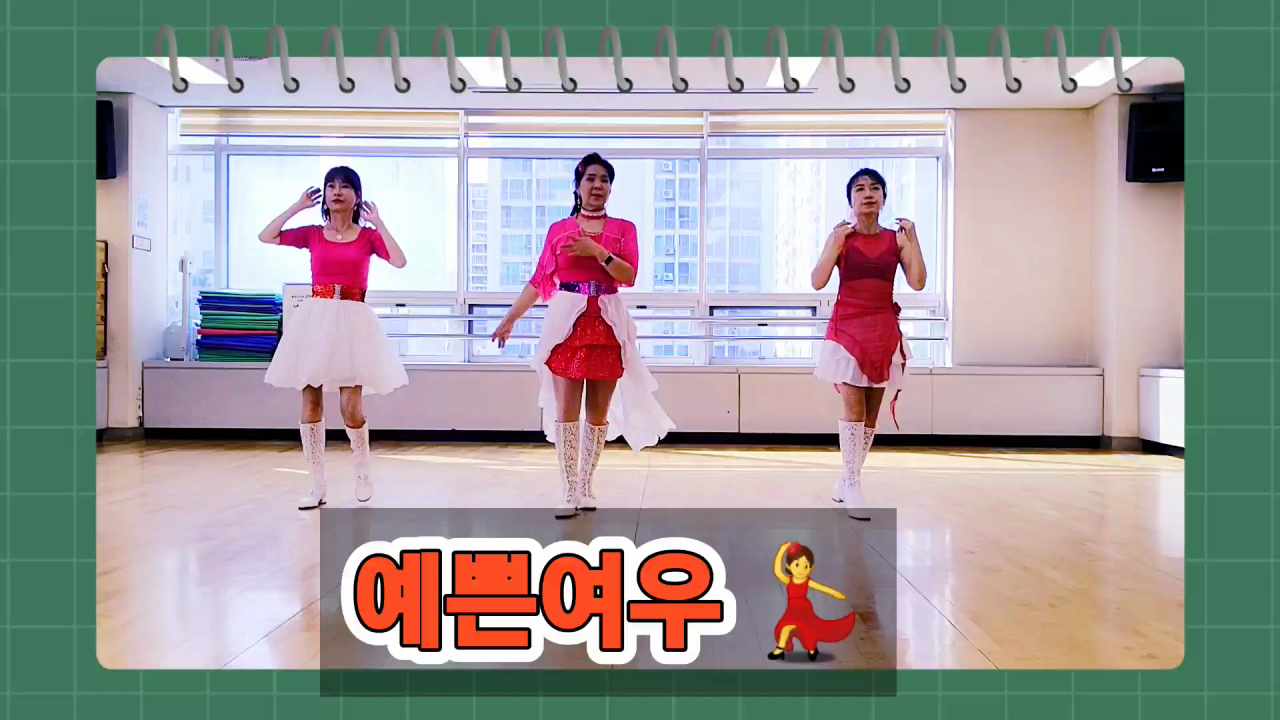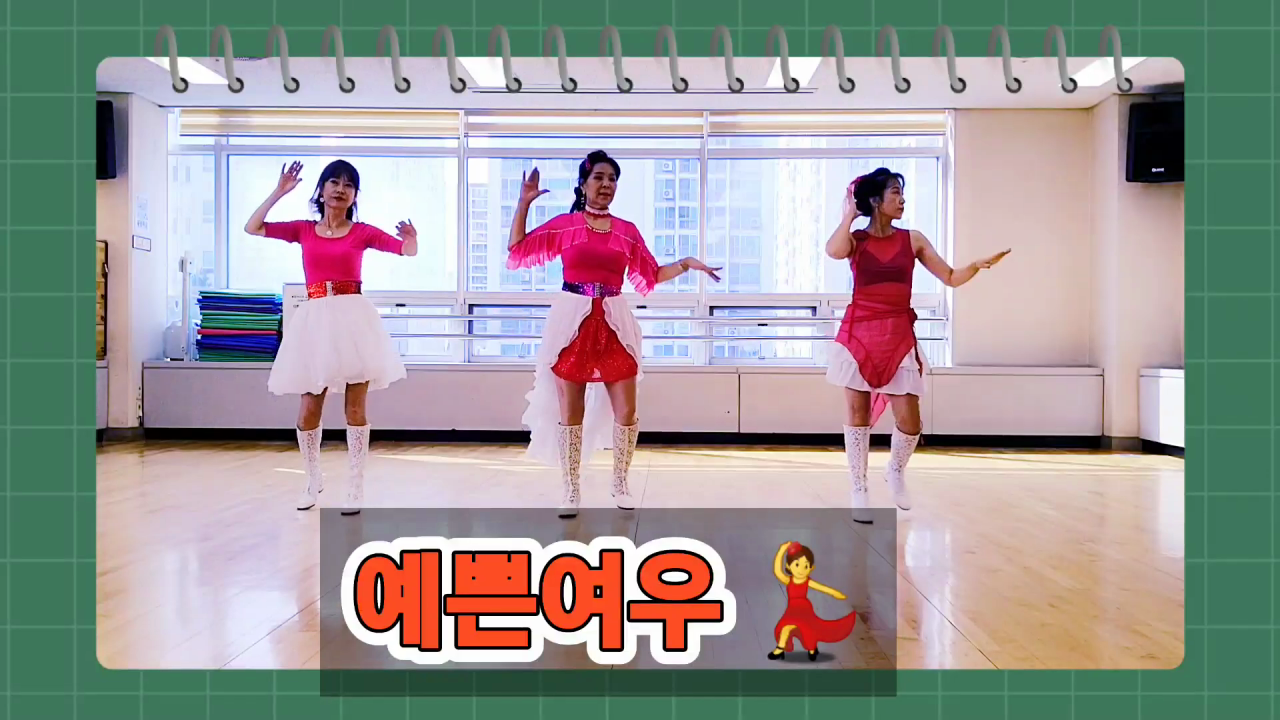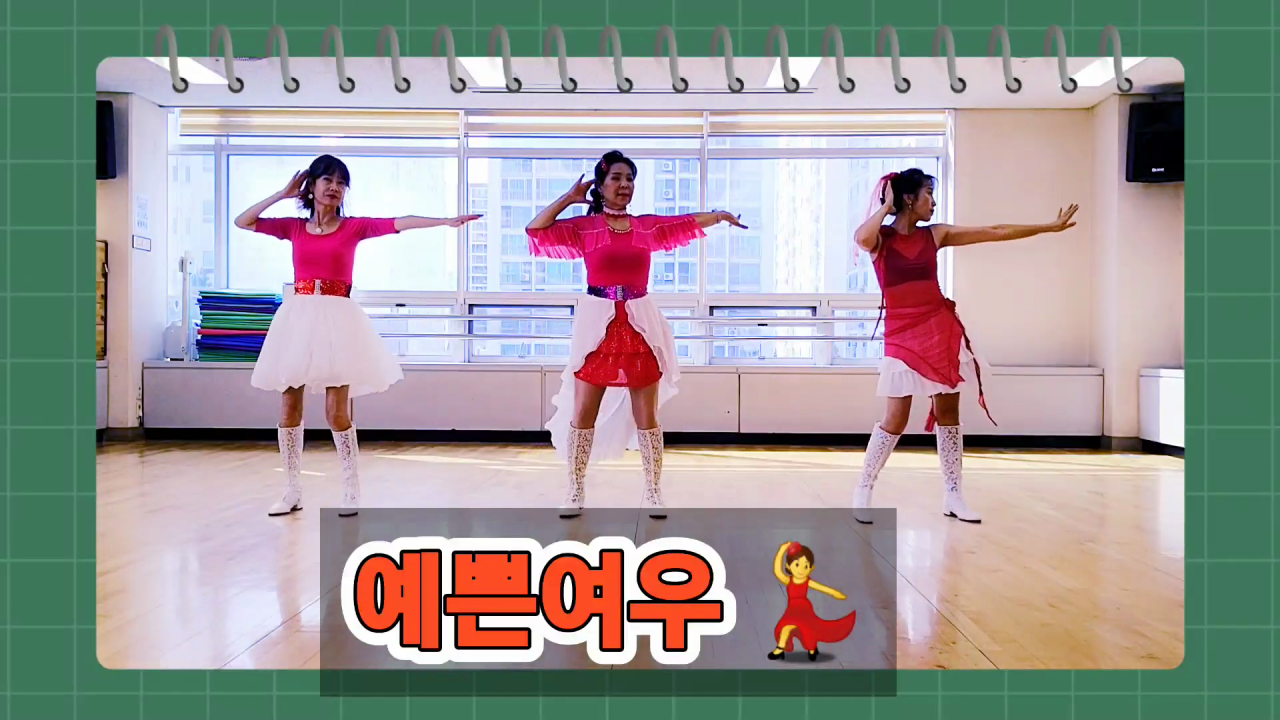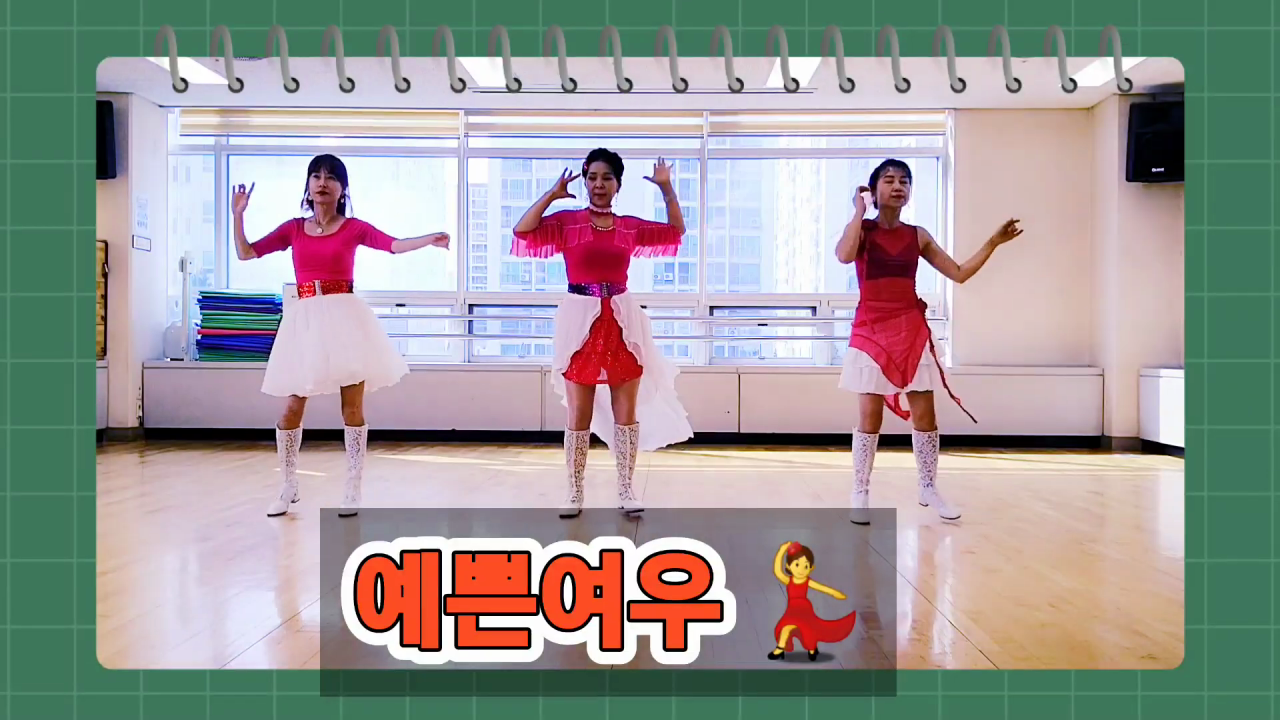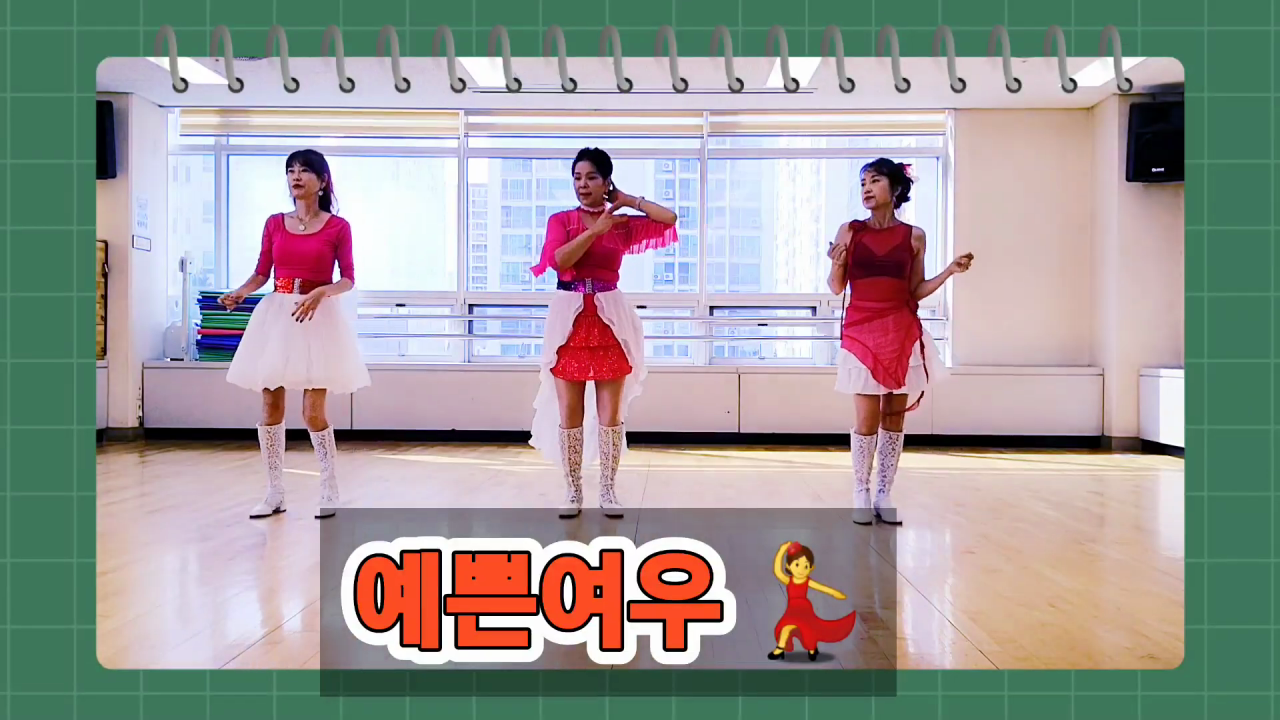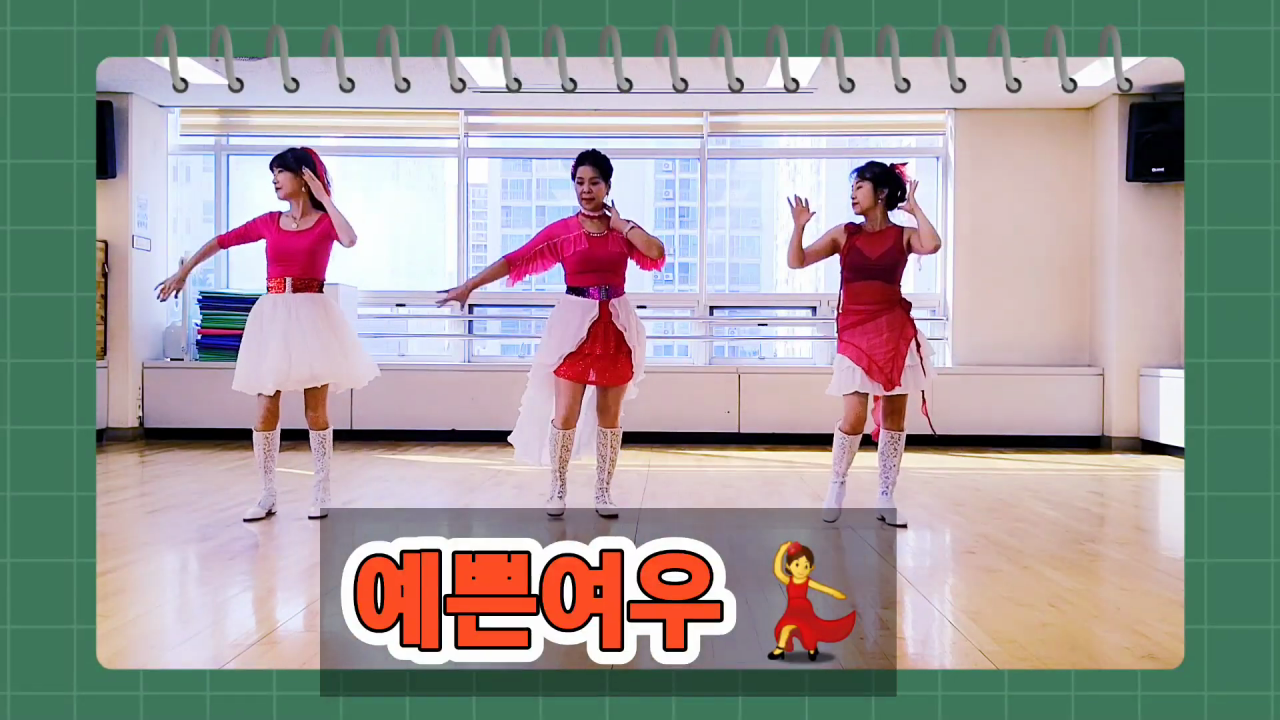
dt=0.4s
person 1, frame 1
left shoulder: (624, 229)
right shoulder: (558, 229)
left elbow: (627, 277)
right elbow: (540, 281)
left wrist: (598, 253)
right wrist: (510, 317)
left hip: (609, 324)
right hip: (568, 323)
left knee: (598, 414)
right knee: (565, 411)
left ankle: (584, 486)
right ankle: (569, 491)
person 1, frame 2
left shoulder: (626, 230)
right shoulder: (562, 225)
left elbow: (651, 273)
right elbow: (517, 251)
left wrist: (690, 263)
right wrist: (525, 202)
left hip: (613, 323)
right hip: (570, 321)
left knee: (626, 412)
right knee: (570, 413)
left ankle: (621, 484)
right ankle: (571, 491)
person 1, frame 3
left shoulder: (649, 226)
right shoulder: (583, 228)
left elbow: (690, 222)
right elbow: (535, 229)
left wrist: (722, 214)
right wrist: (569, 198)
left hip: (640, 324)
right hip: (598, 324)
left knee: (646, 416)
right knee: (582, 414)
left ankle: (653, 492)
right ankle: (575, 492)
person 1, frame 4
left shoulder: (631, 227)
right shoulder: (567, 221)
left elbow: (675, 232)
right elbow: (522, 230)
left wrist: (666, 189)
right wrist: (553, 193)
left hip: (621, 321)
right hip: (580, 321)
left knee: (626, 413)
right knee: (579, 416)
left ankle: (625, 489)
right ankle: (575, 492)
person 1, frame 5
left shoulder: (624, 224)
right shoulder: (561, 221)
left elbow: (669, 220)
right elbow: (557, 259)
left wrist: (628, 201)
right wrist: (596, 226)
left hip: (611, 320)
right hip: (570, 320)
left knee: (610, 414)
right knee: (569, 415)
left ankle: (608, 490)
right ankle: (573, 491)
person 1, frame 6
left shoulder: (626, 230)
right shoulder: (561, 231)
left elbow: (658, 253)
right elbow: (514, 260)
left wrist: (620, 224)
right wrist: (469, 285)
left hip: (617, 326)
right hip: (577, 324)
left knee: (609, 417)
right knee: (564, 416)
left ankle: (603, 491)
right ankle: (557, 488)
person 2, frame 1
left shoulder: (369, 237)
right shoulder: (313, 234)
left elbow: (400, 262)
right elbow: (266, 237)
left wrist: (379, 224)
right wrist: (297, 207)
left hip: (353, 321)
right hip: (315, 319)
left knee: (351, 410)
right knee: (311, 405)
left ankle: (363, 472)
right ankle: (317, 486)
person 2, frame 2
left shoulder: (361, 233)
right shoulder: (301, 230)
left elbow: (408, 250)
right elbow: (251, 227)
left wrist: (411, 238)
right wrist: (278, 193)
left hip: (353, 317)
right hip: (315, 319)
left knee: (355, 409)
right knee: (309, 410)
left ankle: (355, 490)
right ankle: (313, 479)
person 2, frame 3
left shoulder: (354, 227)
right shoulder: (293, 227)
left elbow: (400, 223)
right elbow: (242, 222)
left wrist: (446, 221)
right wrist: (282, 195)
left hip: (337, 318)
right hip: (298, 318)
left knee: (337, 413)
right knee: (290, 408)
left ankle: (351, 491)
right ankle: (293, 491)
person 2, frame 4
left shoulder: (353, 227)
right shoulder: (293, 228)
left elbow: (395, 245)
right elbow: (244, 252)
left wrist: (428, 239)
right wrist: (238, 213)
left hip: (345, 317)
right hip: (306, 319)
left knee: (352, 410)
right knee: (291, 411)
left ankle: (352, 491)
right ankle: (288, 488)
person 2, frame 5
left shoulder: (338, 227)
right shoulder: (275, 223)
left elbow: (348, 280)
right elbow: (261, 273)
left wrist: (318, 293)
right wrist: (240, 292)
left hip: (318, 318)
right hip: (276, 316)
left knee: (313, 413)
right knee: (270, 408)
left ankle: (329, 491)
right ankle: (275, 492)
person 2, frame 6
left shoulder: (329, 220)
right shoulder: (269, 222)
left elbow: (350, 239)
right elbow: (220, 240)
left wrist: (323, 197)
right wrist: (183, 271)
left hip: (313, 314)
right hip: (273, 314)
left knee: (316, 413)
right knee: (265, 412)
left ankle: (321, 492)
right ankle: (267, 494)
person 3, frame 1
left shoulder: (898, 238)
right shoulder: (841, 236)
left elbow: (918, 283)
right elbow: (818, 282)
left wrist: (913, 243)
right wrist: (834, 246)
left hip: (885, 331)
right hip: (847, 329)
left knee: (870, 417)
right knee: (853, 412)
left ankle: (845, 482)
right ankle: (852, 488)
person 3, frame 2
left shoulder: (912, 240)
right shoulder: (855, 239)
left elbow: (952, 278)
right elbow: (836, 250)
left wrist: (982, 264)
right wrist: (850, 213)
left hip: (900, 336)
right hip: (858, 334)
left knee: (910, 422)
right knee: (858, 416)
left ankle: (895, 471)
right ankle: (859, 492)
person 3, frame 3
left shoulder: (935, 235)
right shoulder: (880, 238)
left elbow: (994, 233)
right elbow: (861, 238)
left wrist: (1050, 226)
right wrist: (886, 206)
left hip: (943, 332)
right hip: (904, 337)
left knee: (948, 416)
right knee: (895, 420)
left ankle: (953, 495)
right ankle: (864, 489)
person 3, frame 4
left shoulder: (918, 235)
right shoulder: (862, 228)
left elbow: (959, 273)
right elbow: (844, 256)
left wrist: (993, 242)
right wrist: (858, 212)
left hip: (913, 329)
right hip: (872, 331)
left knee: (924, 416)
right knee: (870, 417)
left ankle: (929, 489)
right ankle: (860, 494)
person 3, frame 5
left shoulder: (913, 235)
right shoulder: (849, 231)
left elbow: (919, 290)
right elbow: (837, 287)
left wrist: (951, 269)
right wrist: (834, 261)
left hip: (903, 330)
right hip: (861, 331)
left knee: (893, 417)
right knee: (867, 419)
left ankle: (883, 494)
right ankle: (862, 493)
person 3, frame 6
left shoulder: (905, 235)
right shoulder: (844, 234)
left elbow: (931, 245)
right elbow: (797, 261)
left wrist: (914, 209)
right wrist: (798, 224)
left hip: (896, 332)
right hip: (856, 333)
left knee: (893, 419)
right knee: (853, 420)
left ankle: (886, 497)
right ankle: (837, 485)
